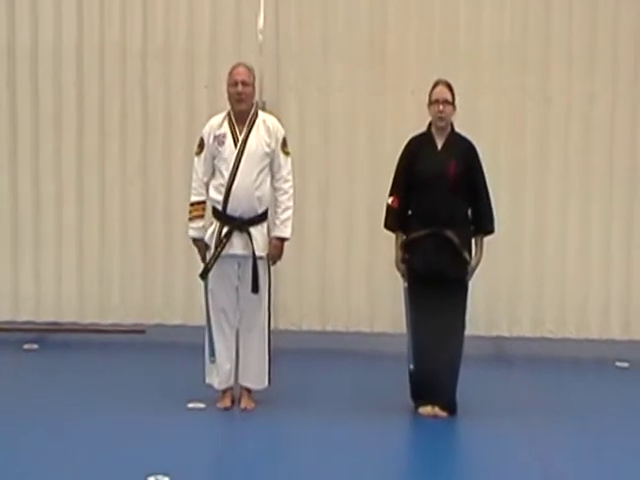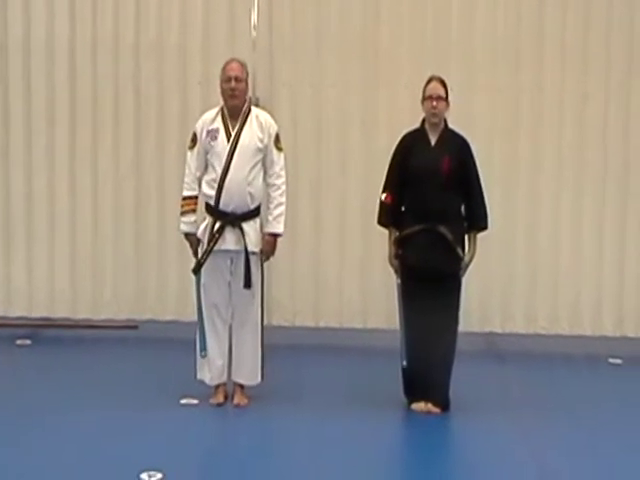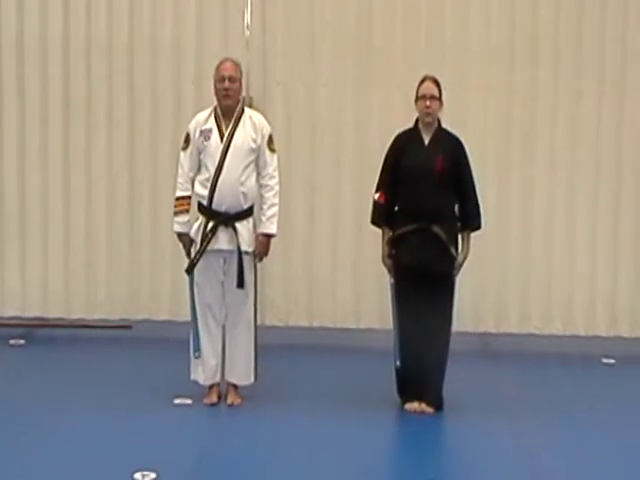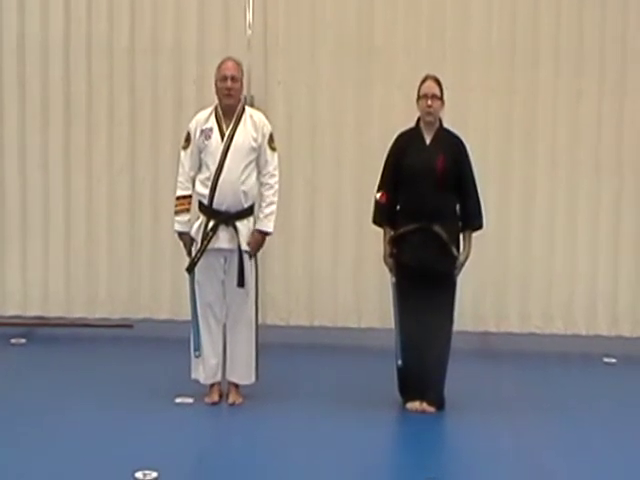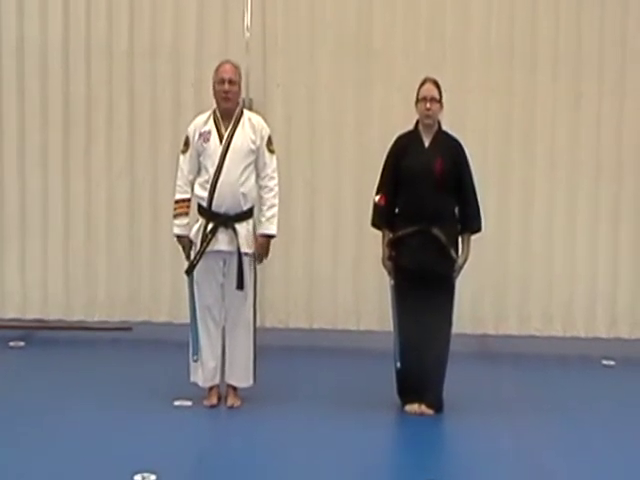
dt=0.4s
person 1, frame 1
left shoulder: (271, 128)
right shoulder: (213, 129)
left elbow: (284, 184)
right elbow: (199, 183)
left wrist: (280, 234)
right wrist: (197, 232)
left hip: (257, 233)
right hip: (221, 232)
left knee: (254, 312)
right knee: (221, 311)
left ankle: (248, 387)
right ankle: (225, 386)
person 1, frame 2
left shoulder: (265, 124)
right shoulder: (206, 123)
left elbow: (277, 180)
right elbow: (192, 177)
left wrist: (273, 229)
right wrist: (189, 226)
left hip: (250, 228)
right hip: (214, 227)
left knee: (247, 308)
right knee: (214, 306)
left ankle: (241, 382)
right ankle: (218, 381)
person 1, frame 3
left shoulder: (257, 124)
right shoulder: (199, 124)
left elbow: (269, 181)
right elbow: (184, 178)
left wrist: (266, 230)
right wrist: (182, 227)
left hip: (242, 229)
right hip: (206, 228)
left knee: (240, 308)
right knee: (207, 307)
left ankle: (234, 383)
right ankle: (211, 382)
person 1, frame 4
left shoulder: (259, 124)
right shoulder: (200, 123)
left elbow: (270, 179)
right elbow: (185, 177)
left wrist: (263, 227)
right wrist: (183, 225)
left hip: (243, 228)
right hip: (207, 227)
left knee: (241, 307)
right knee: (208, 306)
left ankle: (235, 381)
right ankle: (213, 380)
person 1, frame 5
left shoulder: (257, 127)
right shoulder: (198, 127)
left elbow: (269, 182)
right elbow: (184, 181)
left wrist: (266, 231)
right wrist: (181, 229)
left hip: (242, 231)
right hip: (206, 230)
left knee: (240, 310)
right knee: (207, 309)
left ankle: (234, 385)
right ankle: (211, 383)
person 2, frame 1
left shoulder: (465, 149)
right shoulder: (415, 147)
left elbow: (479, 199)
right elbow: (399, 197)
left wrist: (478, 246)
right wrist: (399, 244)
left hip: (455, 244)
right hip: (420, 243)
left knee: (450, 322)
right knee: (422, 321)
left ankle: (444, 397)
right ankle: (425, 395)
person 2, frame 2
left shoulder: (459, 146)
right shoulder: (408, 143)
left elbow: (473, 195)
right elbow: (392, 193)
left wrist: (472, 242)
right wrist: (392, 240)
left hip: (448, 240)
right hip: (414, 239)
left knee: (443, 318)
right knee: (415, 317)
left ankle: (437, 393)
right ankle: (417, 391)
person 2, frame 3
left shoulder: (452, 146)
right shoulder: (402, 143)
left elbow: (466, 195)
right elbow: (386, 192)
left wrist: (465, 241)
right wrist: (385, 240)
left hip: (442, 240)
right hip: (407, 239)
left knee: (437, 318)
right knee: (408, 317)
left ankle: (431, 394)
right ankle: (411, 391)
person 2, frame 4
left shoulder: (454, 145)
right shoulder: (403, 143)
left elbow: (467, 195)
right elbow: (387, 192)
left wrist: (467, 241)
right wrist: (387, 239)
left hip: (443, 240)
right hip: (408, 239)
left knee: (438, 318)
right knee: (410, 317)
left ankle: (432, 393)
right ankle: (412, 390)
person 2, frame 5
left shoulder: (452, 148)
right shoulder: (402, 145)
left elbow: (466, 197)
right elbow: (386, 195)
left wrist: (465, 245)
right wrist: (386, 242)
left hip: (442, 242)
right hip: (407, 241)
left knee: (437, 321)
right knee: (408, 319)
left ankle: (431, 395)
right ankle: (411, 393)
